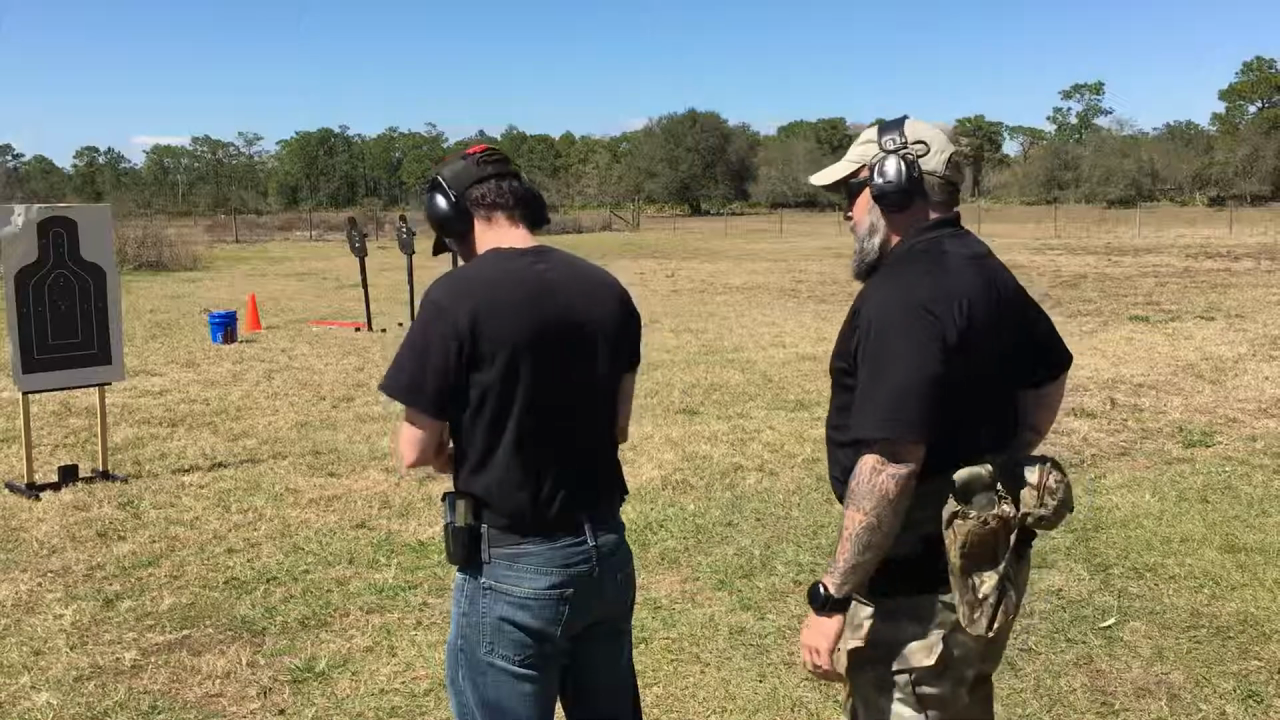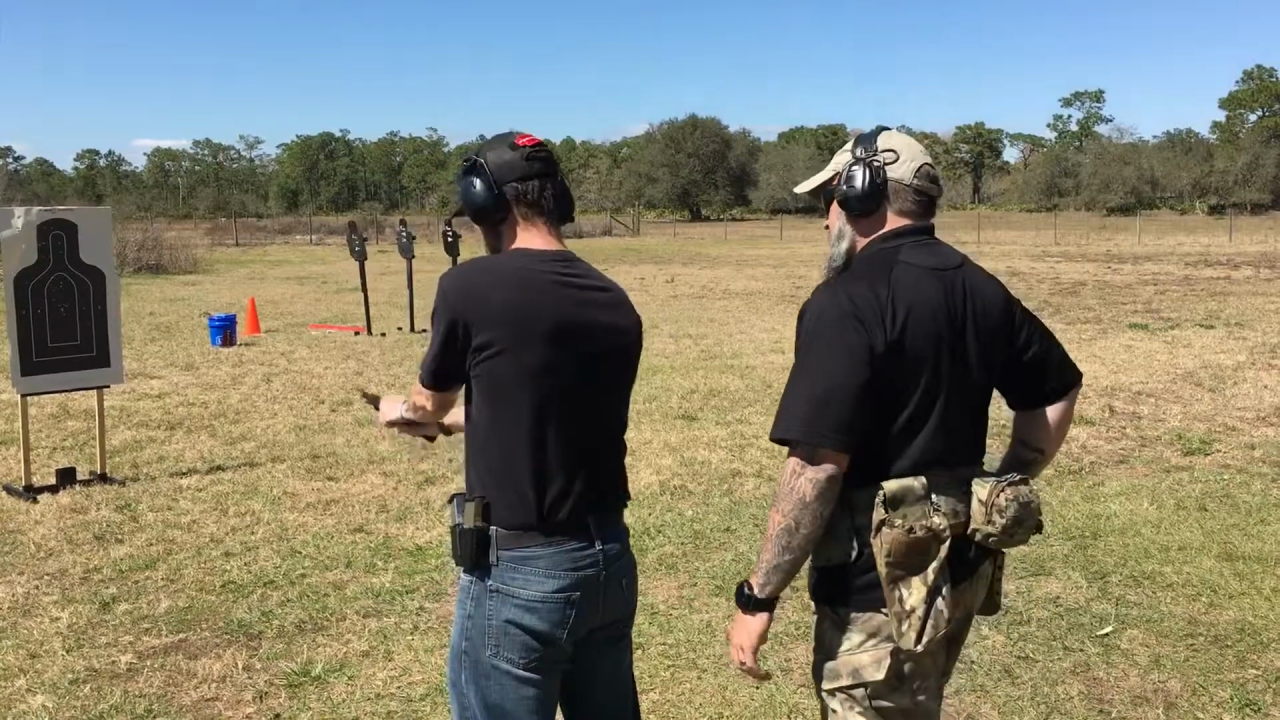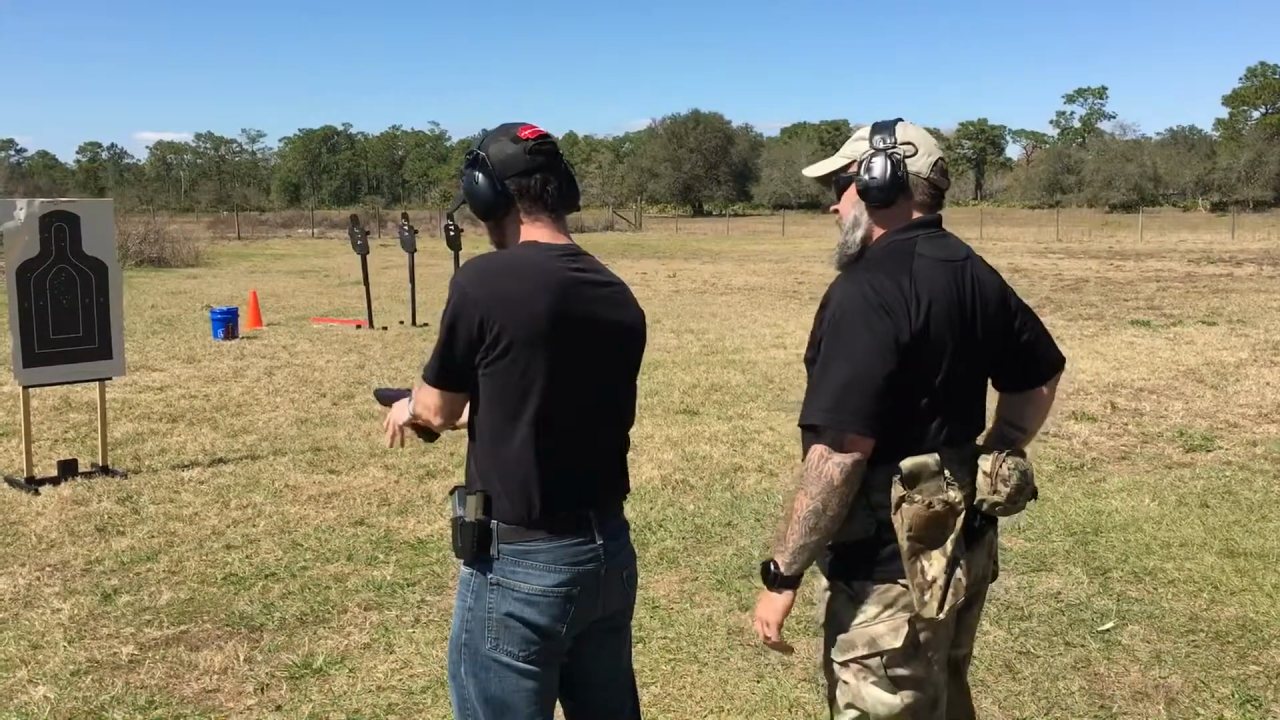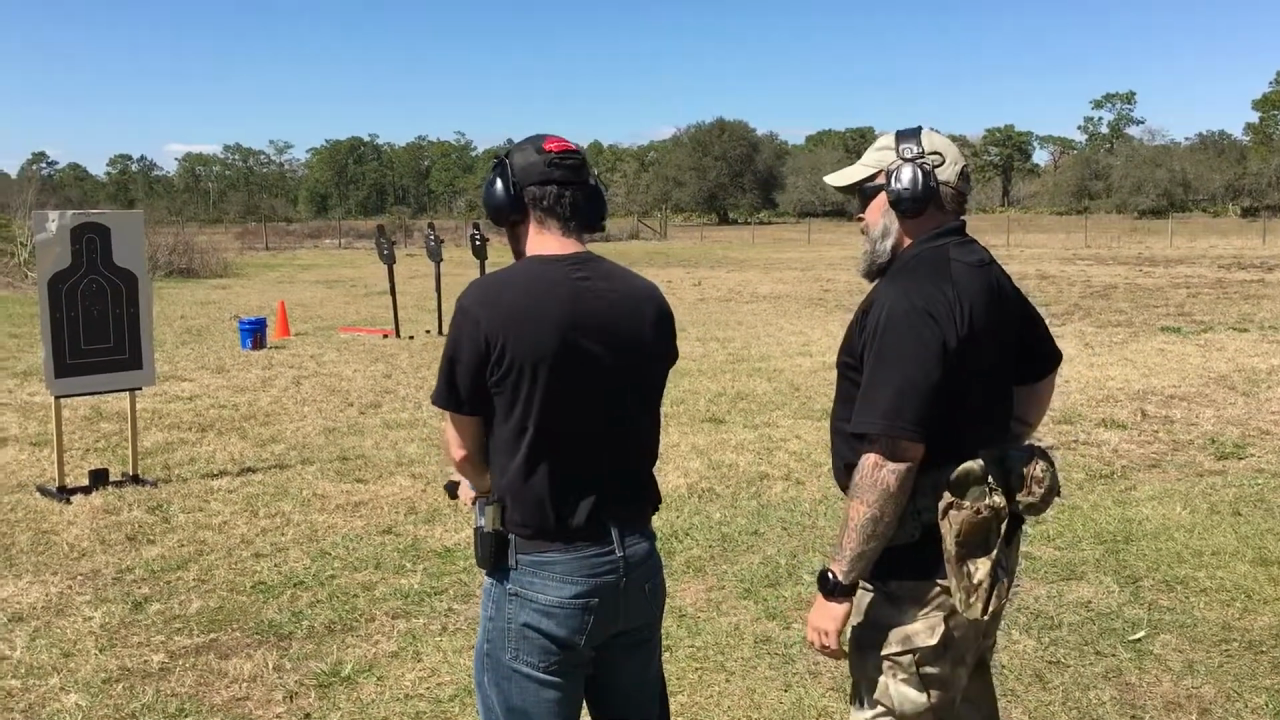
dt=0.5s
person 1, frame 1
left shoulder: (902, 294)
right shoulder: (986, 272)
left elbow: (891, 459)
right elbow: (1048, 374)
left wrist: (830, 599)
left hip: (926, 574)
person 1, frame 2
left shoulder: (847, 300)
right shoulder: (977, 287)
left elbow: (816, 465)
right elbow: (1057, 392)
left wrist: (757, 595)
right wrist: (999, 490)
left hip: (883, 580)
right hip: (961, 558)
person 1, frame 3
left shoulder: (868, 290)
right shoulder: (973, 272)
left elbow: (842, 449)
right elbow: (1038, 376)
left wrist: (780, 575)
left hip: (892, 558)
right hip: (962, 539)
person 1, frame 4
left shoulder: (908, 297)
right shoulder: (987, 276)
left elbow: (891, 456)
right elbow: (1039, 372)
left wrist: (837, 584)
left hip: (924, 561)
person 2, frame 1
left shoulder: (456, 296)
right shoulder: (605, 290)
left elbow: (417, 451)
left wrist: (457, 451)
left hip: (512, 567)
right hip: (604, 552)
person 2, frame 2
left shoulder: (471, 288)
right shoulder: (617, 305)
left elbow: (431, 402)
left wrist: (404, 409)
right wrist: (443, 420)
left hip: (518, 571)
right hip: (609, 558)
person 2, frame 3
left shoulder: (484, 282)
right shoulder: (619, 297)
left elbow: (436, 412)
left wrist: (406, 411)
left hip: (519, 563)
right hip: (608, 551)
person 2, frame 4
left shoulder: (489, 302)
right shoulder: (646, 300)
left elbow: (464, 452)
left wrist: (482, 485)
left hip: (540, 573)
right hip: (634, 560)
